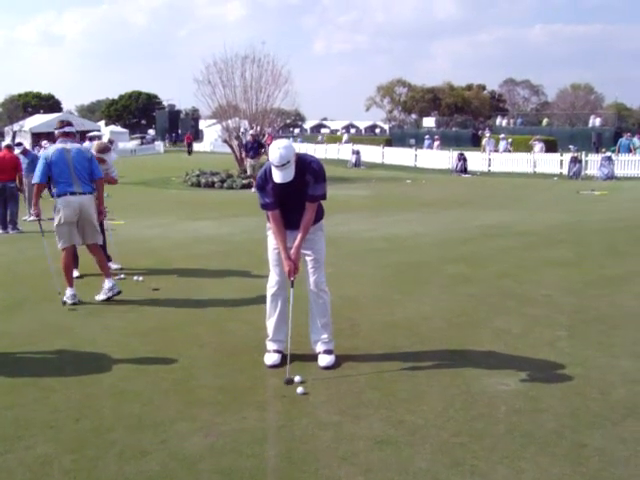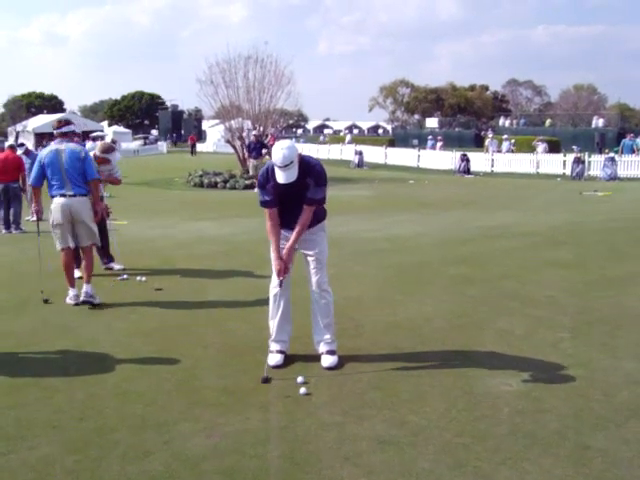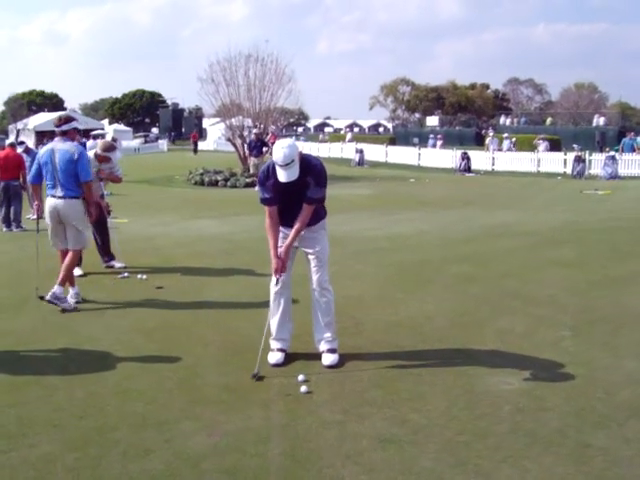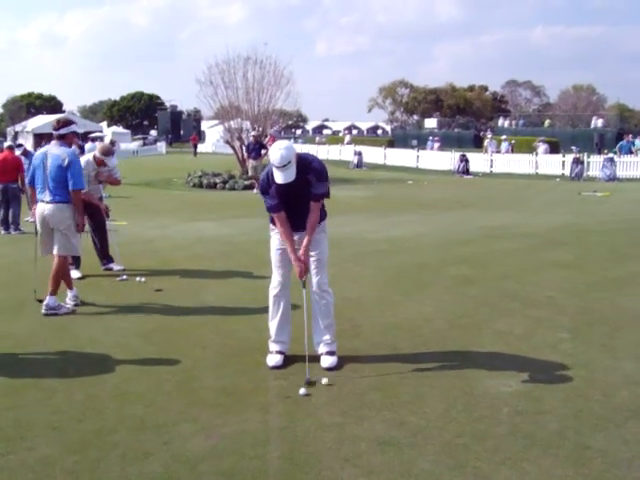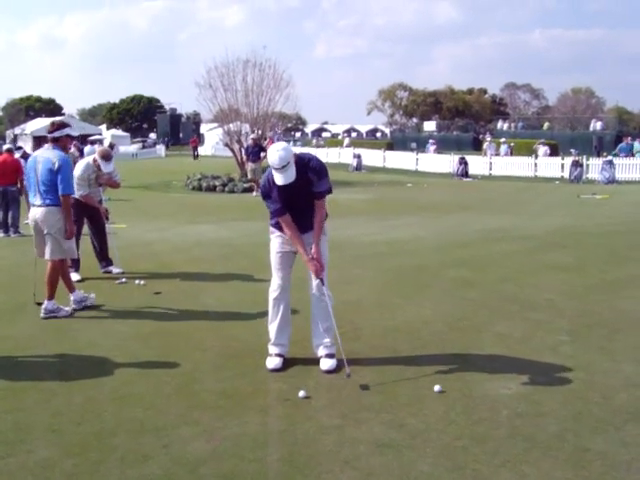
dt=0.3s
person 1, frame 1
left shoulder: (313, 168)
right shoulder: (264, 177)
left elbow: (311, 211)
right elbow: (275, 219)
left wrist: (297, 248)
right wrist: (285, 256)
left hip: (311, 229)
right hip: (279, 231)
left knee: (317, 284)
right knee: (276, 285)
left ankle: (324, 344)
right ankle: (275, 344)
person 1, frame 2
left shoulder: (315, 171)
right shoulder: (266, 176)
left elbow: (307, 213)
right elbow: (271, 218)
left wrist: (290, 250)
right wrist: (276, 255)
left hip: (312, 230)
right hip: (281, 231)
left knee: (320, 285)
right knee: (278, 285)
left ankle: (327, 345)
right ankle: (278, 344)
person 1, frame 3
left shoulder: (315, 169)
right shoulder: (266, 174)
left elbow: (307, 213)
right elbow: (271, 216)
left wrist: (288, 248)
right wrist: (274, 253)
left hip: (313, 228)
right hip: (281, 229)
left knee: (320, 283)
right knee: (279, 283)
left ankle: (328, 343)
right ankle: (279, 343)
person 1, frame 4
left shoulder: (315, 168)
right shoulder: (267, 179)
left elbow: (315, 210)
right elbow: (280, 221)
left wrist: (306, 248)
right wrist: (293, 258)
left hip: (314, 230)
right hip: (282, 232)
left knee: (320, 286)
right knee: (279, 286)
left ankle: (326, 345)
right ankle: (277, 345)
person 1, frame 5
left shoulder: (315, 167)
right shoulder: (268, 184)
left elbow: (320, 208)
right elbow: (287, 224)
left wrist: (316, 246)
right wrist: (306, 258)
left hip: (314, 231)
right hip: (282, 234)
left knee: (320, 288)
right knee: (279, 288)
left ankle: (325, 348)
right ankle: (277, 348)
person 2, frame 1
left shoulder: (48, 153)
right shoulder: (84, 151)
left elbow: (39, 183)
right elbow: (99, 179)
left wrist: (35, 205)
right wrist: (100, 204)
left hip: (65, 202)
right hip: (87, 200)
left knee: (67, 248)
right knee: (94, 244)
left ankle: (70, 292)
right ankle: (109, 283)
person 2, frame 2
left shoulder: (44, 154)
right shoulder: (81, 150)
left elbow: (35, 184)
right elbow: (93, 180)
left wrist: (37, 203)
right wrist: (97, 204)
left hip: (58, 203)
right hip: (81, 202)
left knee: (66, 250)
right knee: (87, 247)
left ankle: (73, 292)
right ankle: (87, 289)
person 2, frame 3
left shoulder: (43, 151)
right shoulder: (77, 150)
left elbow: (34, 181)
right elbow: (86, 182)
left wrist: (38, 201)
right wrist: (92, 206)
left hip: (51, 203)
right hip: (72, 203)
left knee: (64, 250)
right knee: (74, 250)
left ankle: (73, 291)
right ankle: (57, 291)
person 2, frame 4
left shoulder: (39, 154)
right shoulder: (69, 155)
left elbow: (31, 184)
right elbow: (75, 190)
left wrist: (36, 205)
right wrist: (80, 216)
left hip: (42, 208)
right hip: (62, 209)
left knee: (60, 254)
right knee: (61, 256)
left ankle: (72, 293)
right ankle: (50, 301)
person 2, frame 5
left shoulder: (33, 157)
right shoulder: (61, 159)
left elbow: (29, 187)
right elbow: (64, 195)
right wrist: (69, 222)
left hip: (35, 211)
right hip: (53, 212)
left knee: (60, 256)
right knee: (56, 259)
left ankle: (75, 296)
right ankle: (49, 305)
person 3, frame 1
left shoulder: (106, 161)
left elbow: (114, 180)
left wrist: (103, 178)
left knee: (99, 228)
left ankle: (105, 260)
right ankle: (72, 266)
person 3, frame 2
left shoulder: (110, 162)
left elbow: (118, 180)
left wrist: (106, 178)
left knee: (102, 229)
left ankle: (107, 261)
right ankle: (75, 266)
person 3, frame 3
left shoulder: (110, 160)
left elbow: (119, 178)
left wrist: (107, 176)
right wrist: (101, 201)
left hip: (97, 195)
left knee: (102, 227)
left ankle: (108, 259)
right ankle: (75, 264)
person 3, frame 4
left shoulder: (108, 163)
right shoulder: (83, 164)
left elbow: (117, 181)
right elbow: (82, 192)
left wrist: (106, 178)
right wrist: (100, 204)
left hip: (96, 197)
left knee: (100, 230)
left ankle: (107, 261)
right ankle: (74, 267)
person 3, frame 5
left shoulder: (108, 166)
right shoulder: (82, 168)
left elbow: (117, 184)
right elbow: (83, 194)
left wrist: (106, 181)
right wrist: (100, 206)
left hip: (95, 200)
right hip: (77, 200)
left knee: (100, 232)
right knee: (74, 234)
left ankle: (106, 264)
right ankle: (73, 269)
